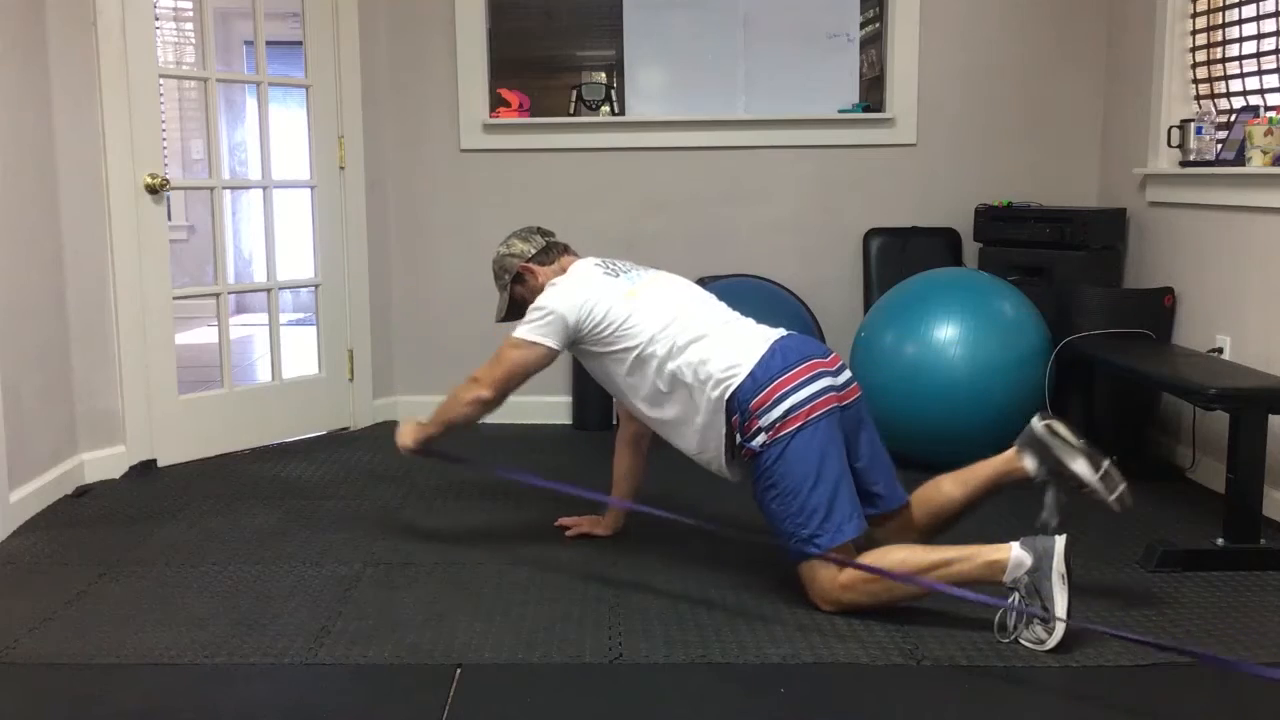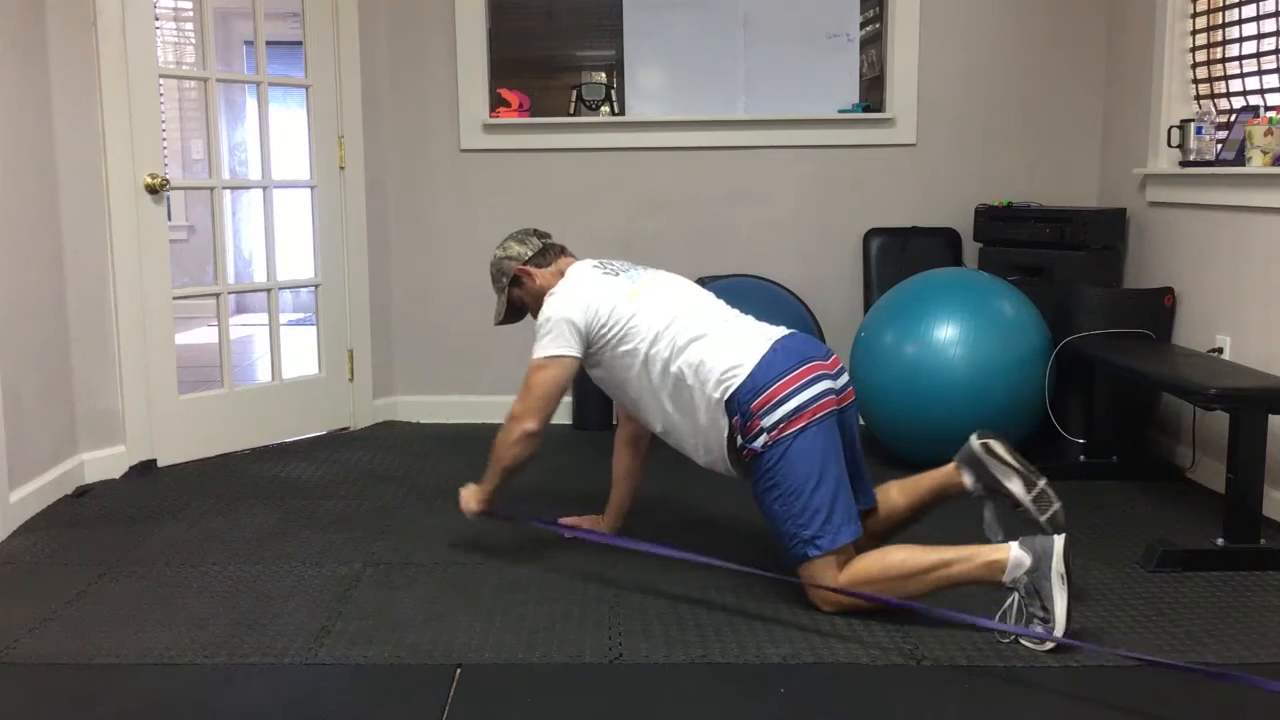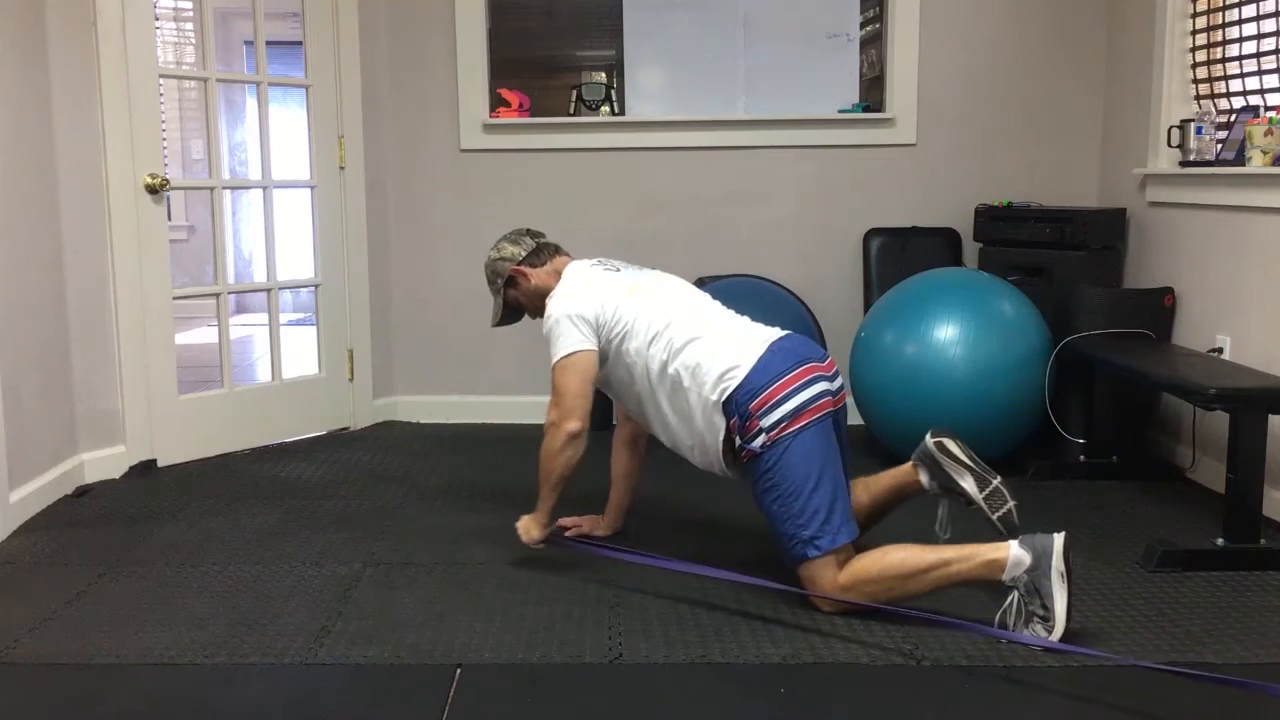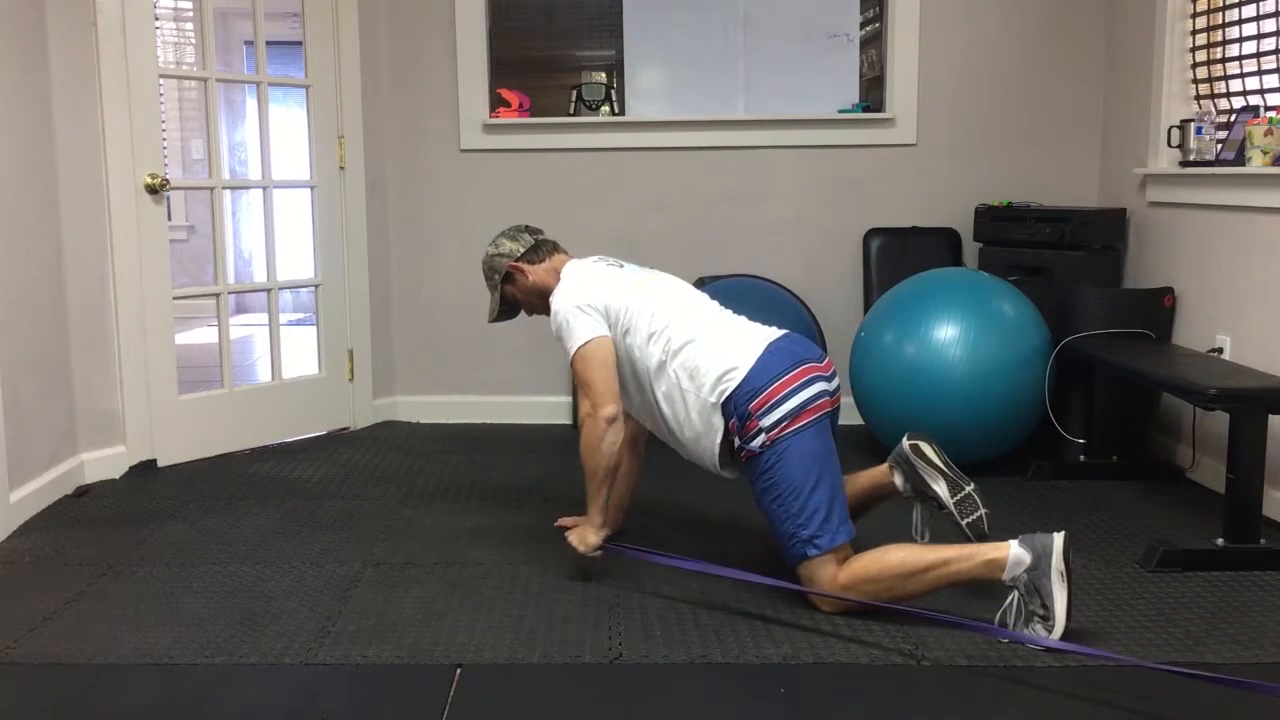
dt=0.3s
person 1, frame 1
left shoulder: (563, 299)
right shoulder: (616, 283)
left elbow: (484, 391)
right elbow: (635, 419)
left wrist: (420, 432)
right wrist: (609, 517)
left hip: (778, 406)
right hip: (813, 372)
left knee: (837, 583)
right knee: (896, 528)
left ankle: (1016, 561)
right ankle: (1027, 457)
person 1, frame 2
left shoulder: (567, 303)
right shoulder: (618, 284)
left elbow: (527, 423)
right elbow: (634, 420)
left wrist: (483, 492)
right wrist: (610, 519)
left hip: (775, 405)
right hip: (810, 368)
left knee: (834, 583)
right knee: (860, 527)
left ankle: (1017, 560)
right ankle: (964, 471)
person 1, frame 3
left shoulder: (567, 304)
right shoulder: (611, 281)
left elbow: (570, 427)
right elbow: (632, 420)
left wrist: (543, 518)
right wrist: (610, 519)
left hip: (771, 406)
right hip: (803, 371)
left knee: (832, 583)
right knee: (823, 520)
left ankle: (1016, 559)
right ankle: (923, 471)
person 1, frame 4
left shoulder: (572, 298)
right shoulder: (607, 278)
left elbow: (604, 415)
right elbow: (634, 416)
left wrist: (592, 521)
right wrist: (613, 517)
left hip: (768, 405)
right hip: (798, 367)
left knee: (832, 584)
right knee: (805, 519)
left ankle: (1016, 557)
right ankle: (897, 474)
